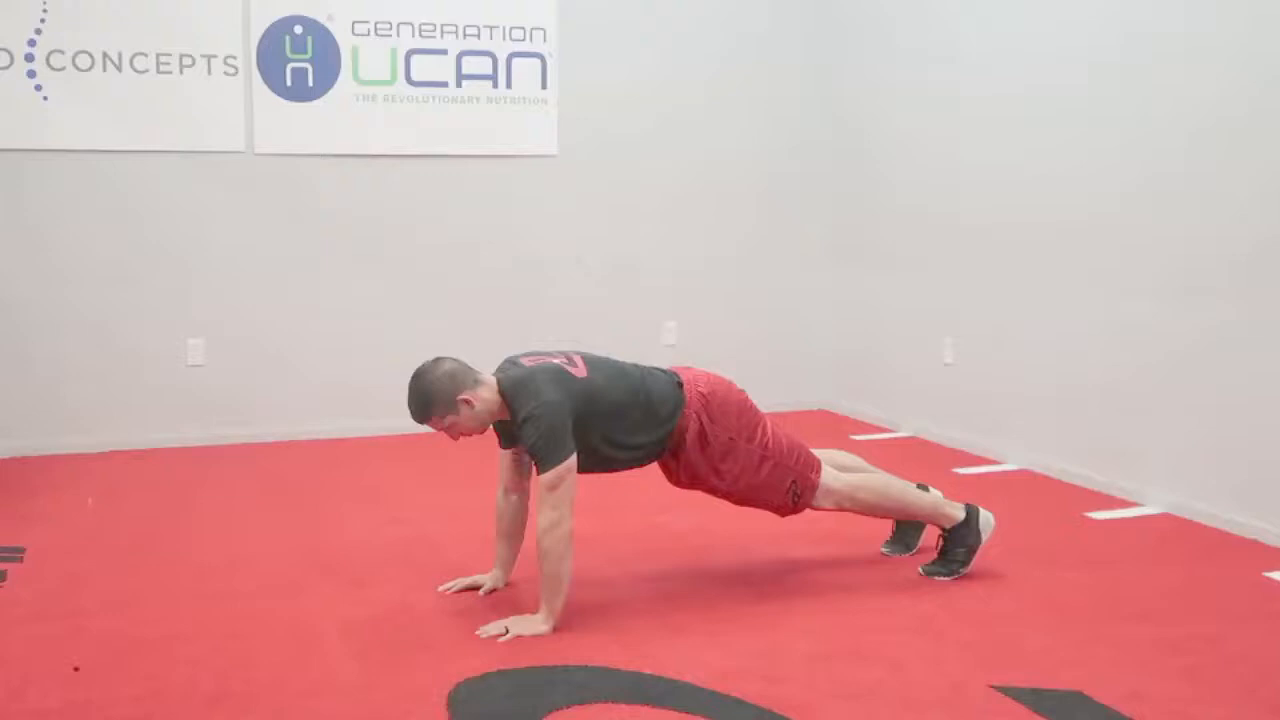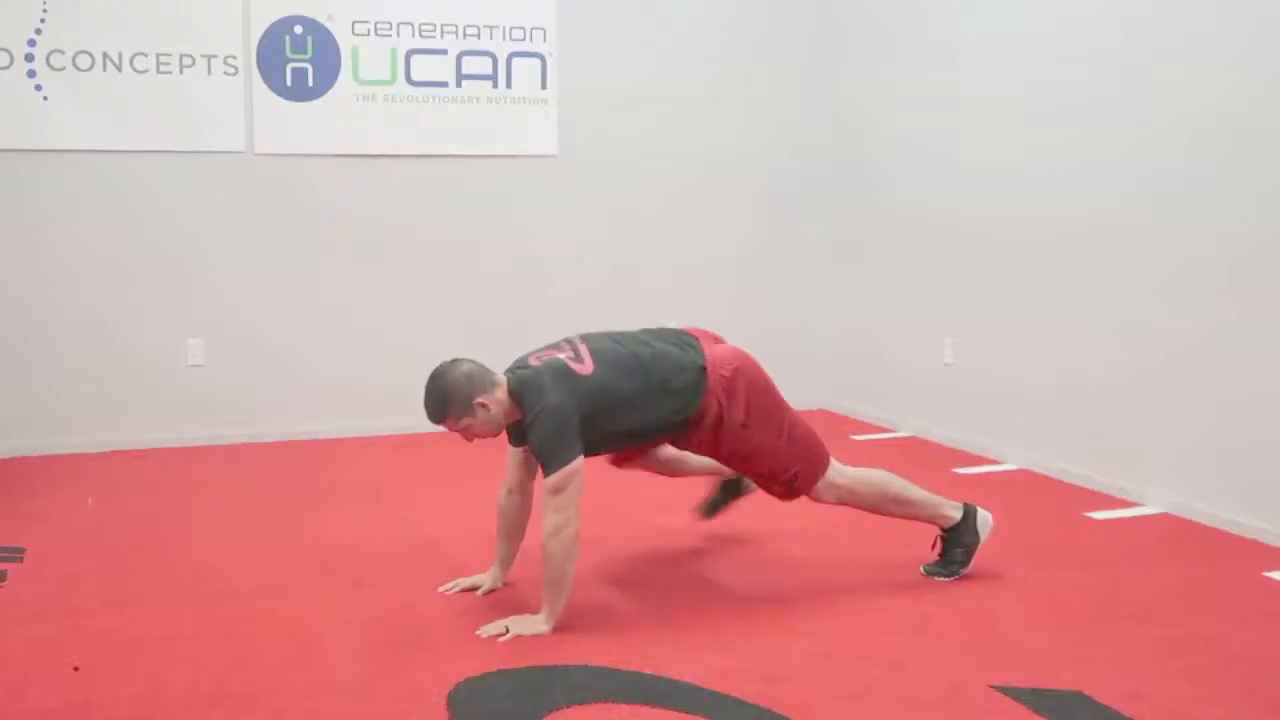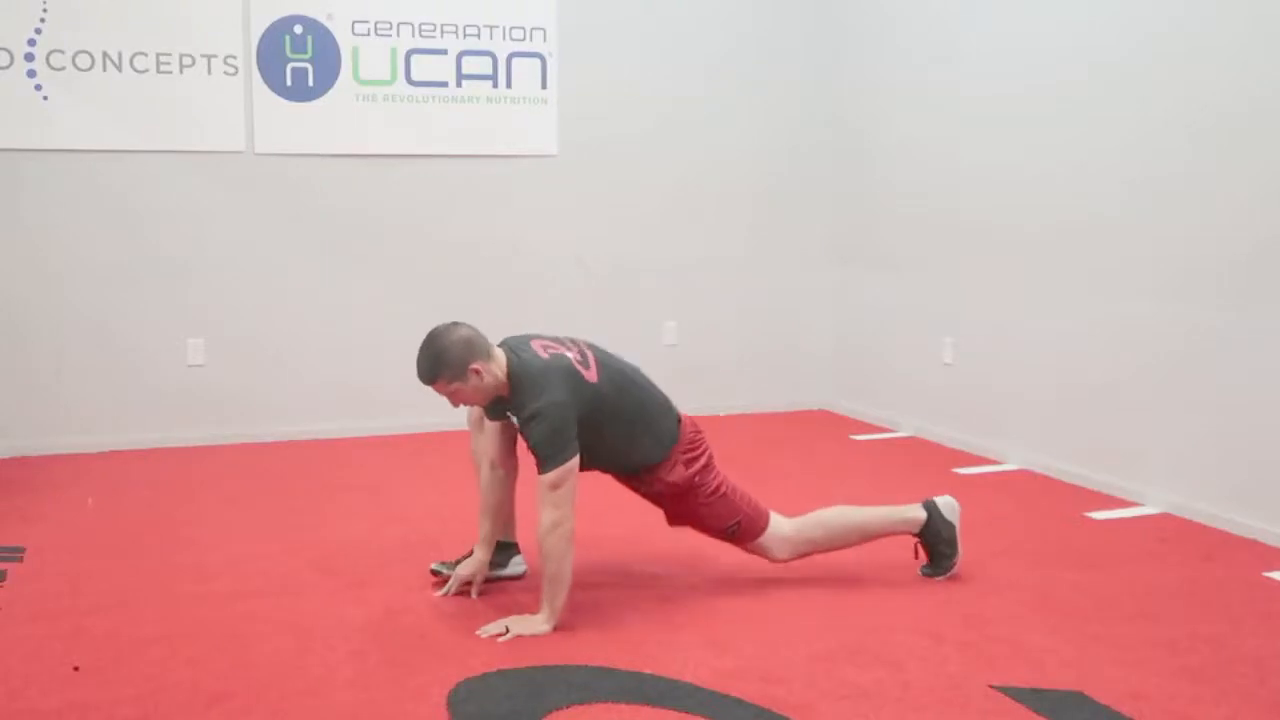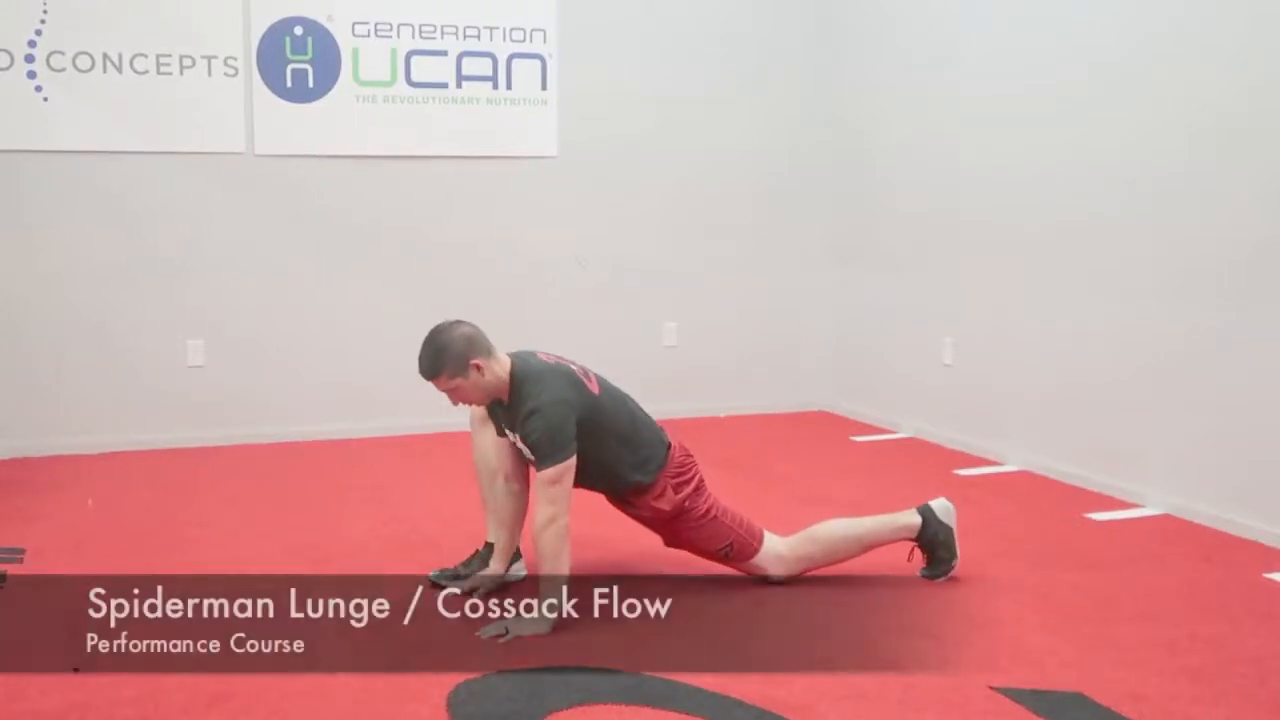
dt=0.4s
person 1, frame 1
left shoulder: (540, 408)
right shoulder: (505, 391)
left elbow: (555, 519)
right elbow: (512, 490)
left wrist: (546, 617)
right wrist: (499, 572)
left hip: (701, 420)
right hip: (679, 416)
left knee: (823, 490)
right knee: (803, 465)
left ankle: (960, 519)
right ankle: (917, 496)
person 1, frame 2
left shoulder: (548, 407)
right shoulder: (517, 385)
left elbow: (560, 519)
right elbow: (516, 486)
left wrist: (546, 618)
right wrist: (498, 569)
left hip: (721, 391)
right hip: (692, 352)
left knee: (827, 483)
right knee: (624, 453)
left ankle: (958, 519)
right ankle: (732, 470)
person 1, frame 3
left shoulder: (545, 400)
right shoulder: (502, 362)
left elbow: (557, 516)
right elbow: (496, 463)
left wrist: (547, 617)
right wrist: (482, 550)
left hip: (666, 459)
right hip: (624, 439)
left knee: (782, 542)
right knee: (485, 423)
left ankle: (927, 517)
right ankle: (502, 552)
person 1, frame 4
left shoulder: (545, 405)
right shoulder: (502, 384)
left elbow: (553, 518)
right elbow: (512, 480)
left wrist: (545, 616)
right wrist: (498, 565)
left hip: (659, 486)
right hip: (621, 467)
left knee: (781, 561)
right knee: (484, 430)
left ankle: (924, 521)
right ankle: (495, 557)
